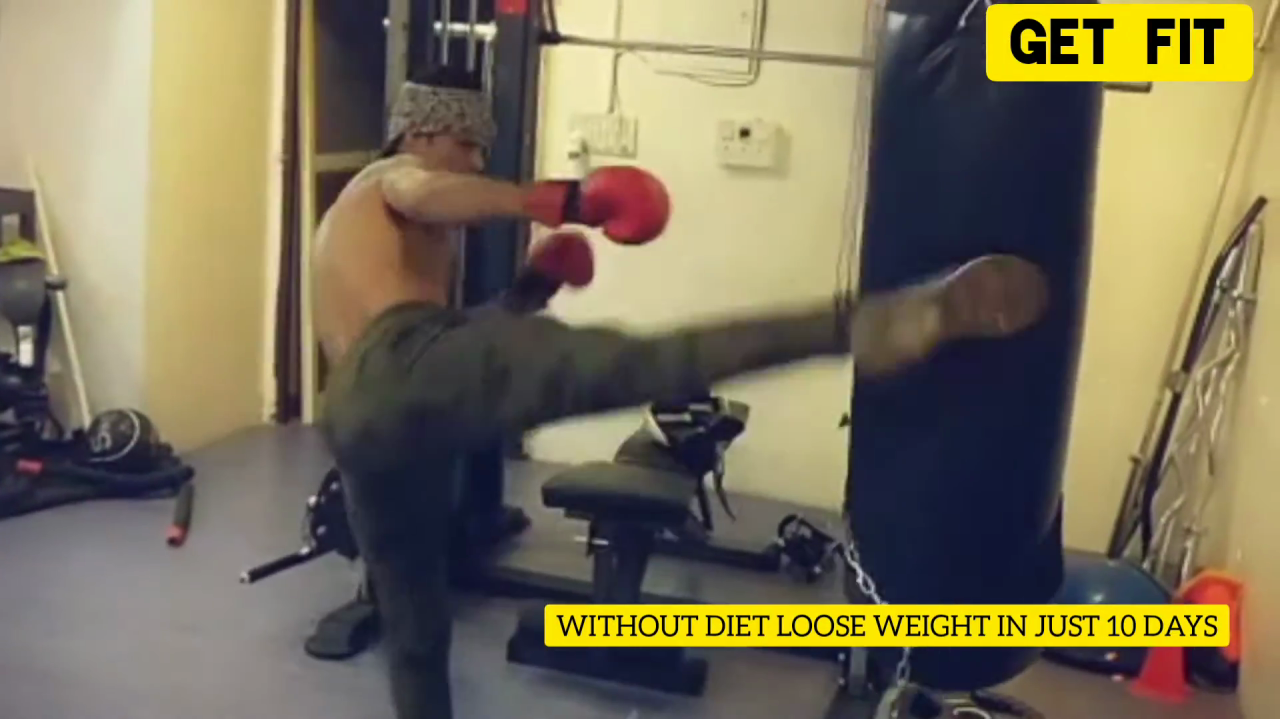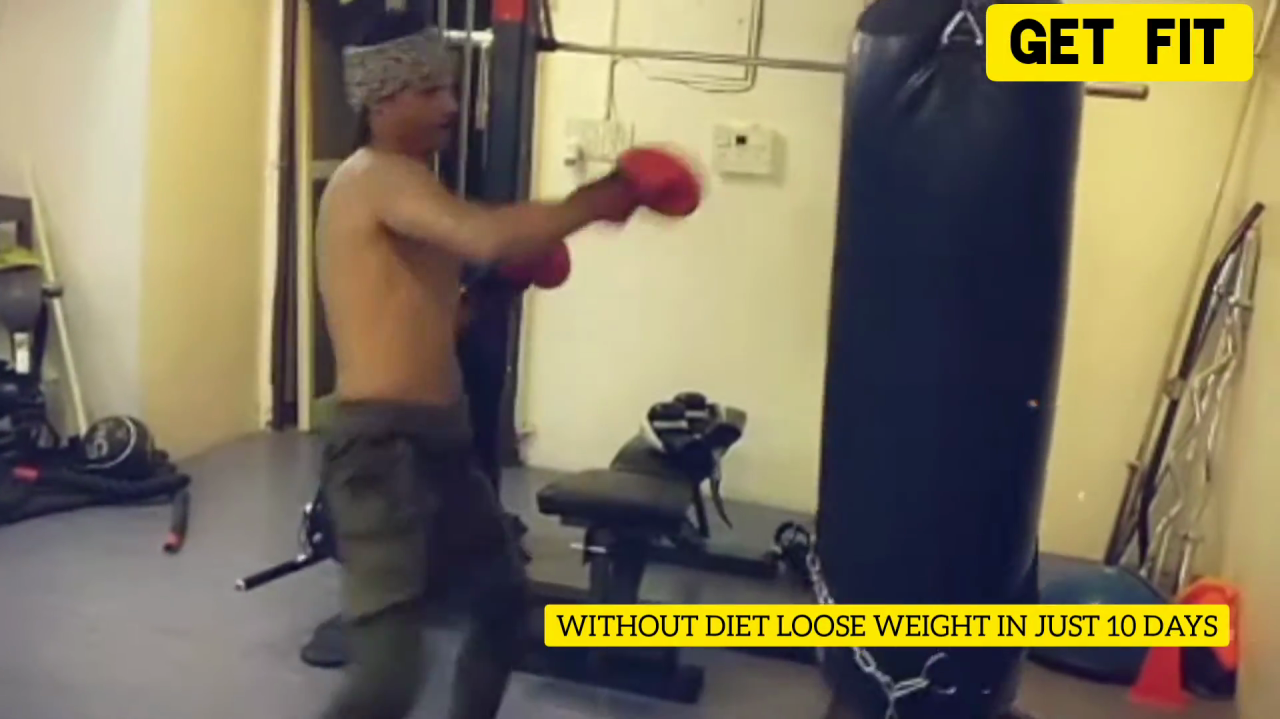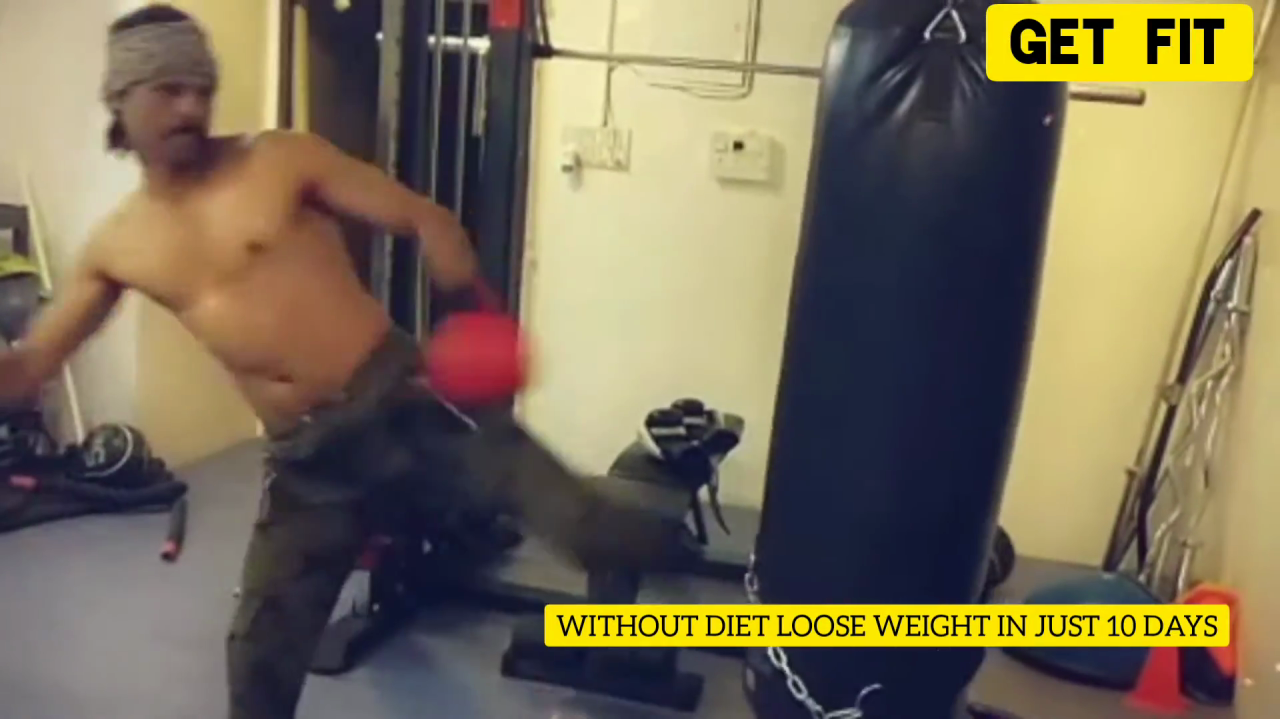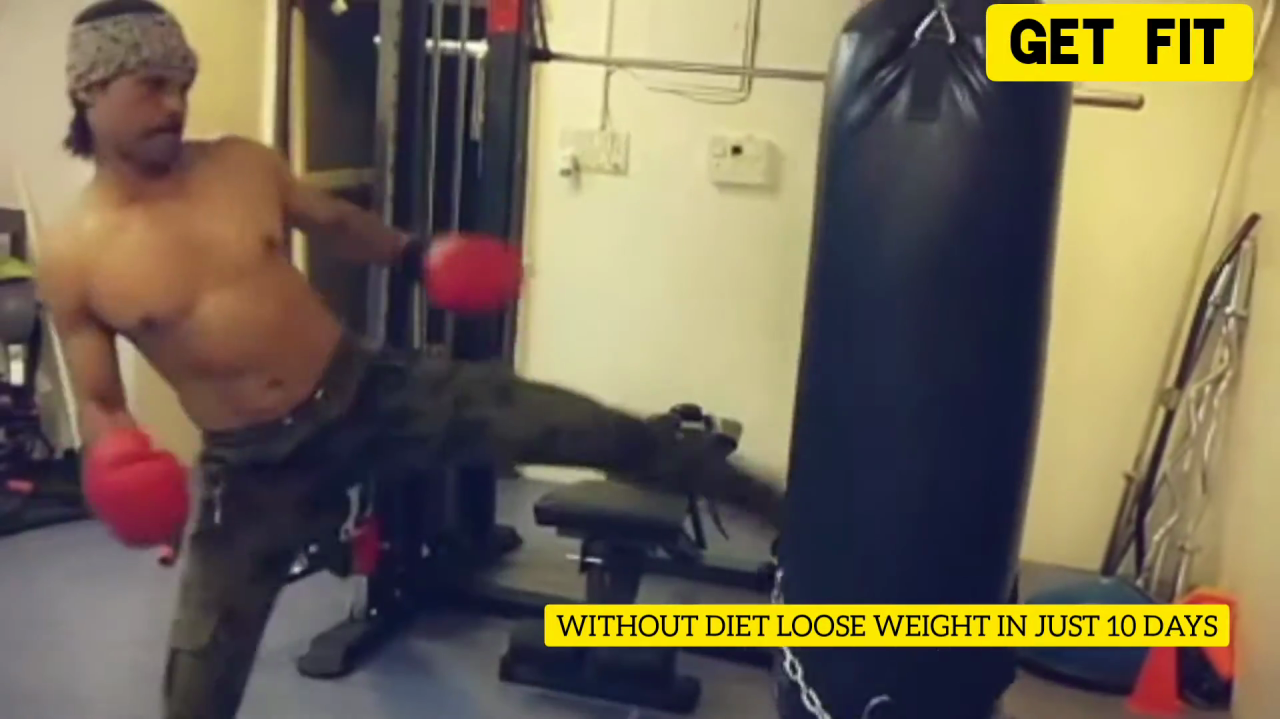
dt=0.3s
person 1, frame 1
left shoulder: (341, 229)
right shoulder: (405, 176)
right elbow: (429, 200)
left wrist: (527, 291)
right wrist: (559, 199)
left hip: (354, 418)
right hip: (413, 363)
left knee: (413, 622)
right knee: (630, 364)
right ankle: (884, 327)
person 1, frame 2
left shoulder: (367, 190)
right shoulder: (379, 177)
right elbow: (489, 238)
right wrist: (606, 194)
left hip: (432, 448)
right hip: (385, 448)
left knee: (504, 611)
person 1, frame 3
left shoulder: (281, 158)
right shoulder: (117, 244)
left elbow: (426, 219)
left wrist: (470, 306)
left hip: (386, 401)
right hip: (307, 457)
left knee: (585, 522)
right knee: (261, 656)
person 1, frame 4
left shoulder: (243, 162)
right shoulder: (72, 256)
left elbow: (334, 217)
right elbow: (96, 400)
left wrist: (418, 256)
right wrist: (115, 458)
left hip: (365, 392)
right hip: (256, 458)
left knee: (572, 425)
left ankle: (740, 488)
